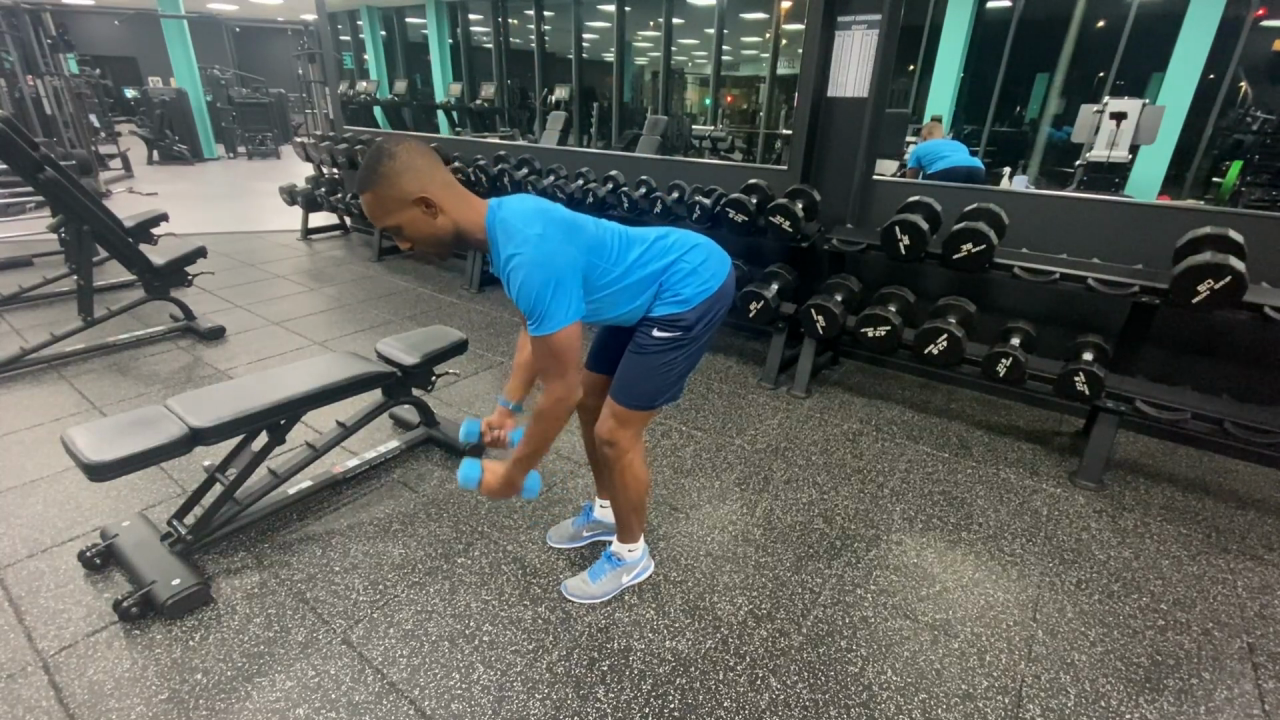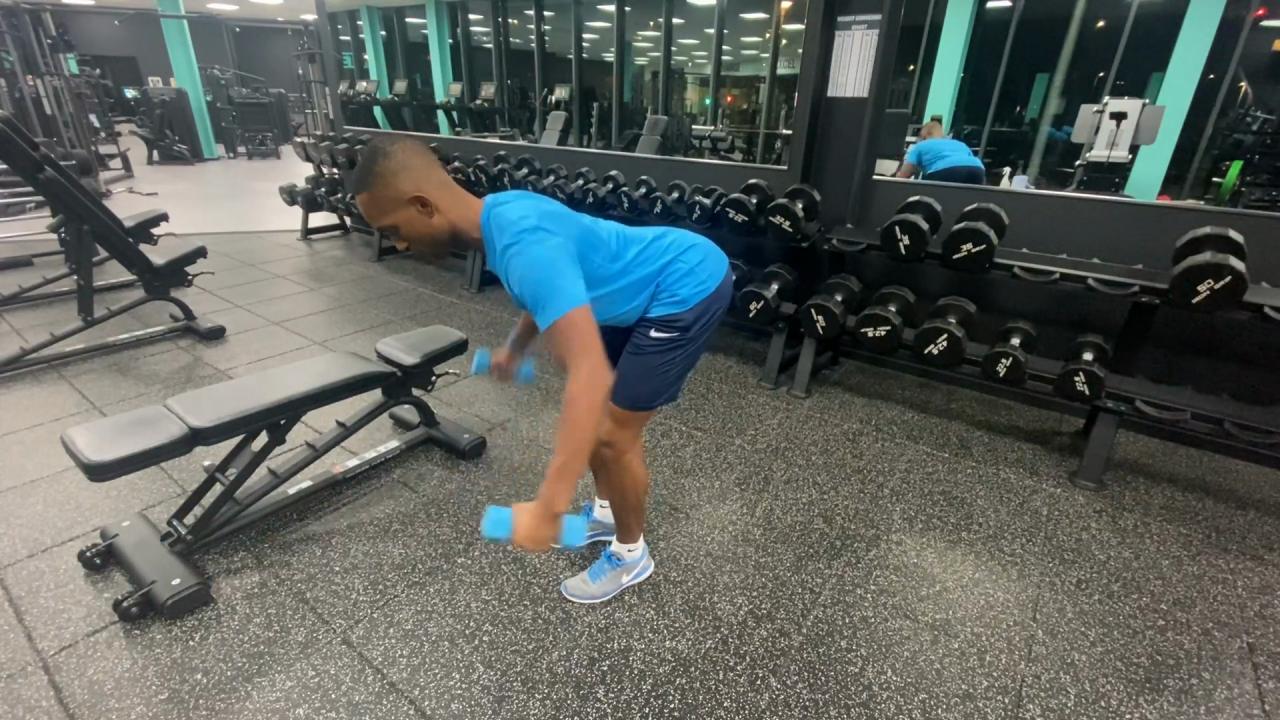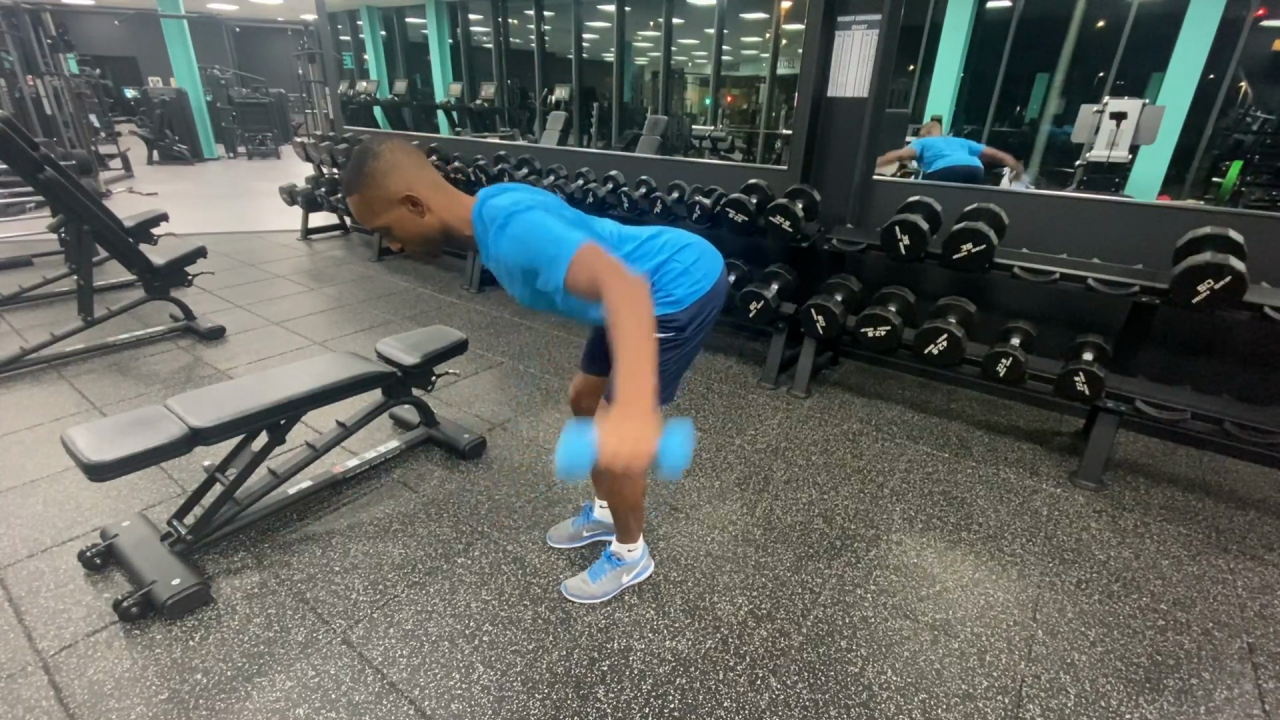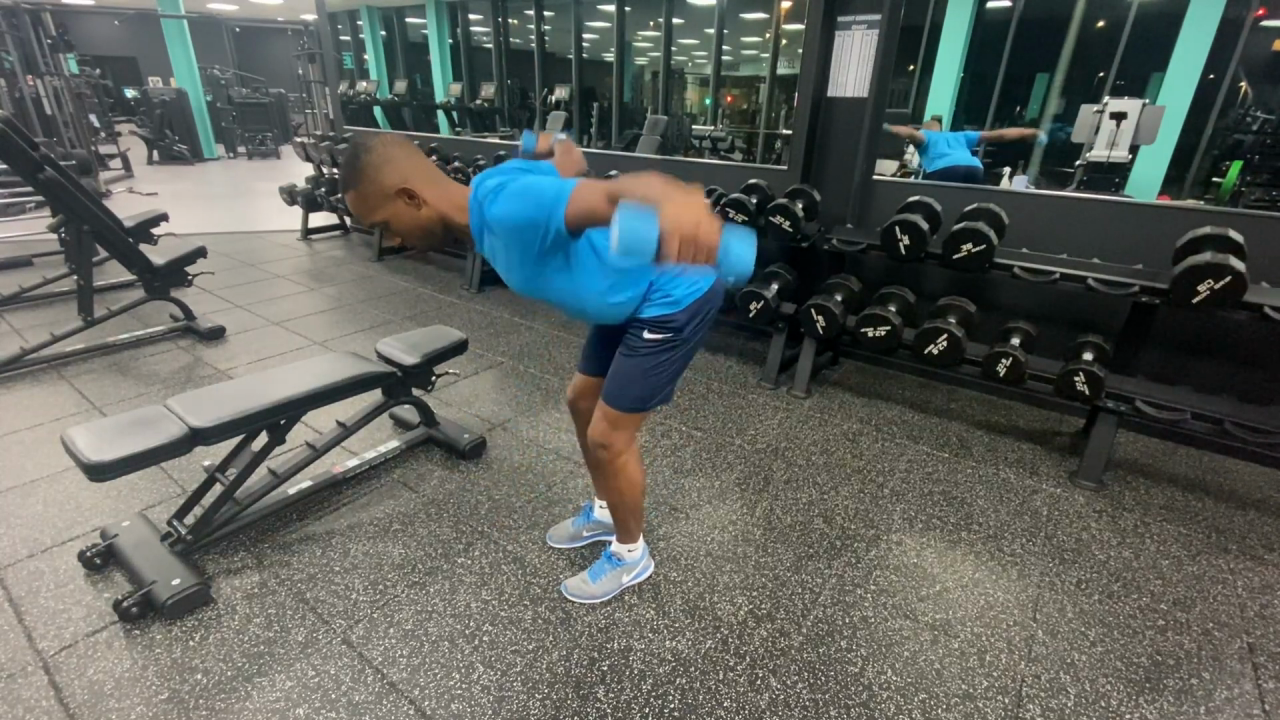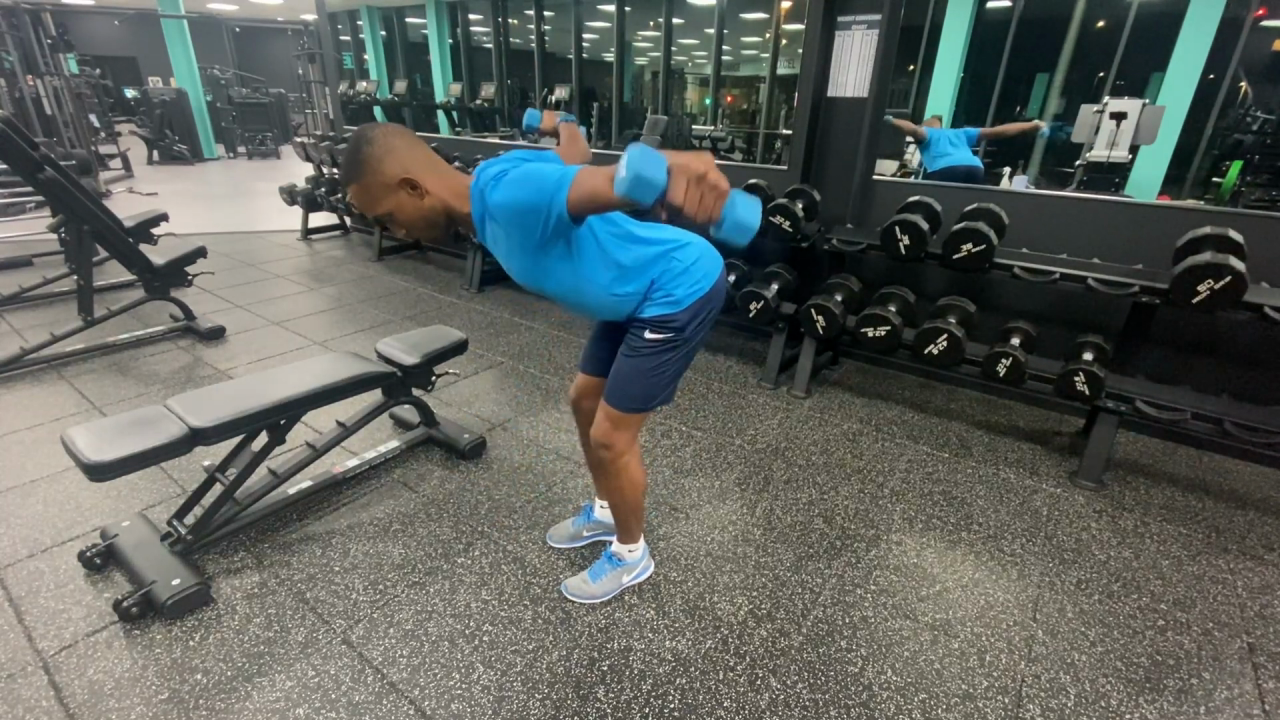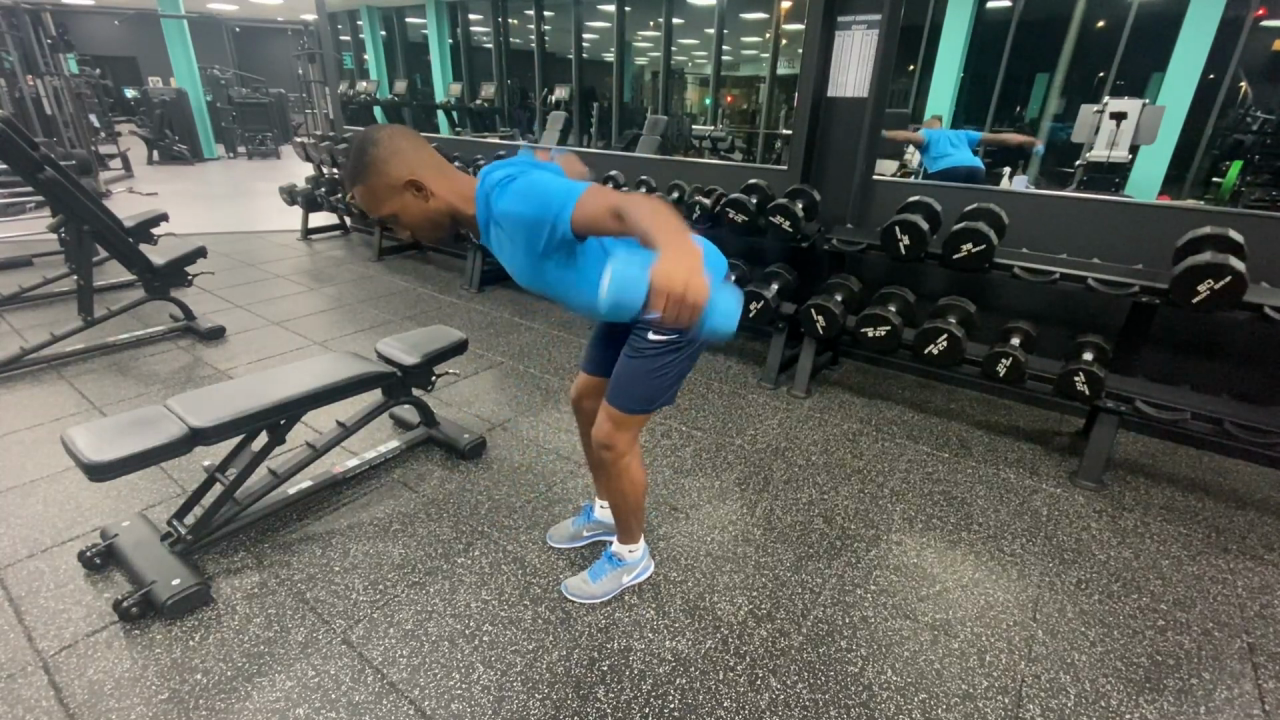
dt=0.2s
person 1, frame 1
left shoulder: (530, 252)
right shoulder: (503, 219)
left elbow: (562, 391)
right elbow: (540, 320)
left wrist: (511, 474)
right wrist: (508, 407)
left hip: (690, 288)
right hip: (651, 284)
left knee: (615, 431)
right knee: (593, 402)
left ankle: (631, 554)
right ankle: (605, 512)
person 1, frame 2
left shoulder: (521, 243)
right shoulder: (499, 214)
left elbow: (590, 374)
left wrist: (550, 504)
right wrist: (514, 349)
left hip: (687, 290)
right hip: (651, 285)
left knee: (612, 431)
right knee: (588, 408)
left ankle: (630, 554)
right ankle: (608, 513)
person 1, frame 3
left shoulder: (511, 226)
right shoulder: (491, 210)
left elbow: (623, 286)
left wrist: (635, 414)
left hip: (687, 287)
right hip: (649, 289)
left knee: (610, 435)
right knee: (584, 399)
left ankle: (630, 554)
right ankle: (605, 512)
person 1, frame 4
left shoulder: (506, 205)
right shoulder: (486, 203)
left elbow: (626, 194)
right elbow: (571, 168)
left wrist: (680, 210)
right wrist: (554, 146)
left hip: (677, 291)
right hip: (637, 291)
left knee: (608, 435)
right knee: (583, 400)
left ankle: (631, 554)
right ankle: (604, 512)
person 1, frame 5
left shoulder: (508, 192)
right shoulder: (487, 195)
right elbow: (575, 154)
left wrist: (681, 177)
right wrist: (561, 125)
left hip: (681, 288)
right hip: (638, 289)
left knee: (610, 435)
right knee: (585, 400)
left ankle: (630, 553)
right ankle: (605, 512)
person 1, frame 6
left shoulder: (513, 198)
right shoulder: (491, 194)
left elbow: (635, 209)
right elbow: (572, 170)
left wrist: (682, 260)
right wrist: (552, 160)
left hip: (680, 287)
right hip: (648, 289)
left knee: (612, 435)
right knee: (587, 401)
left ankle: (630, 554)
right ankle: (605, 511)
